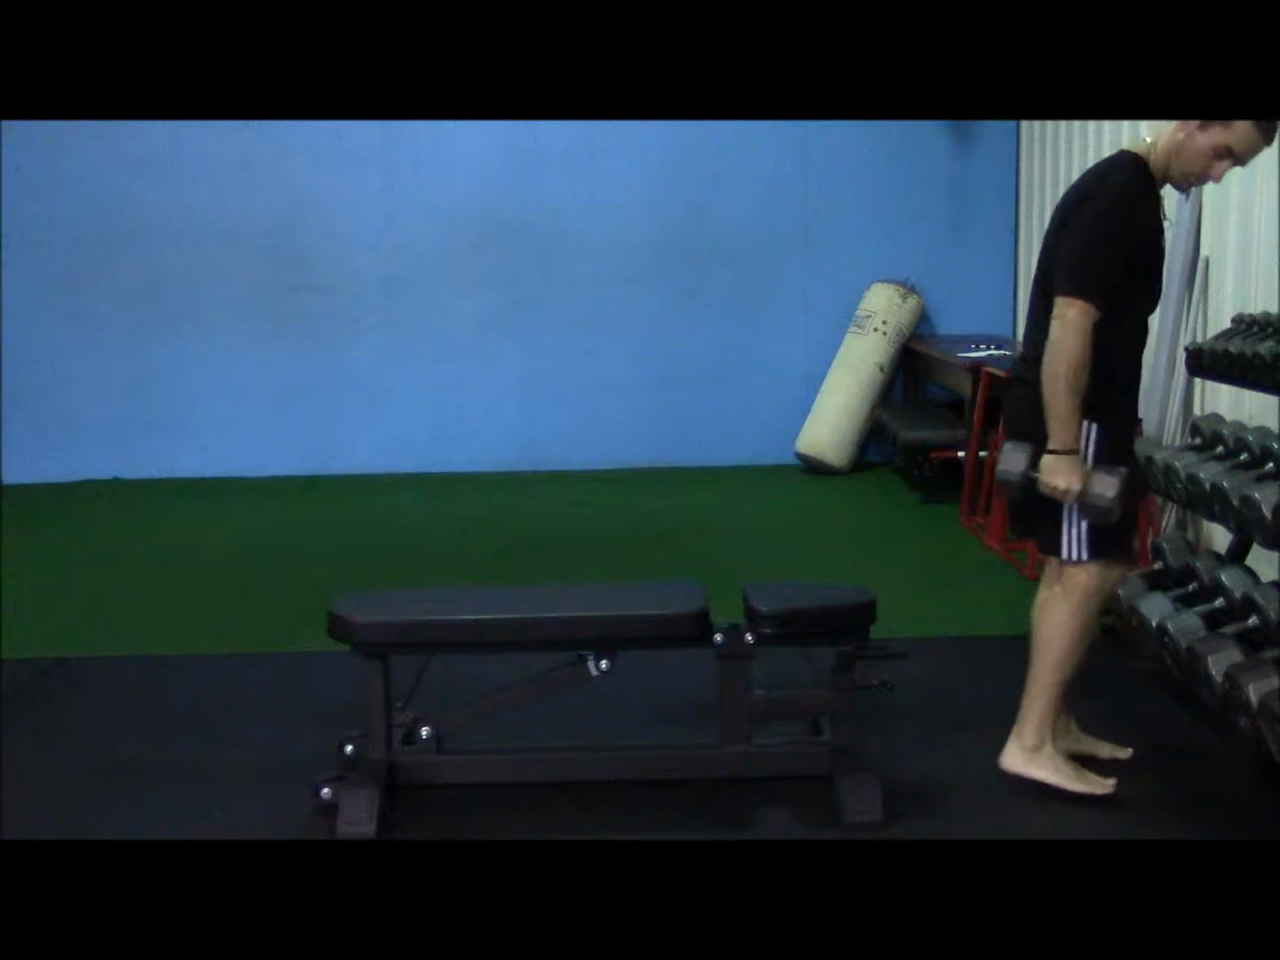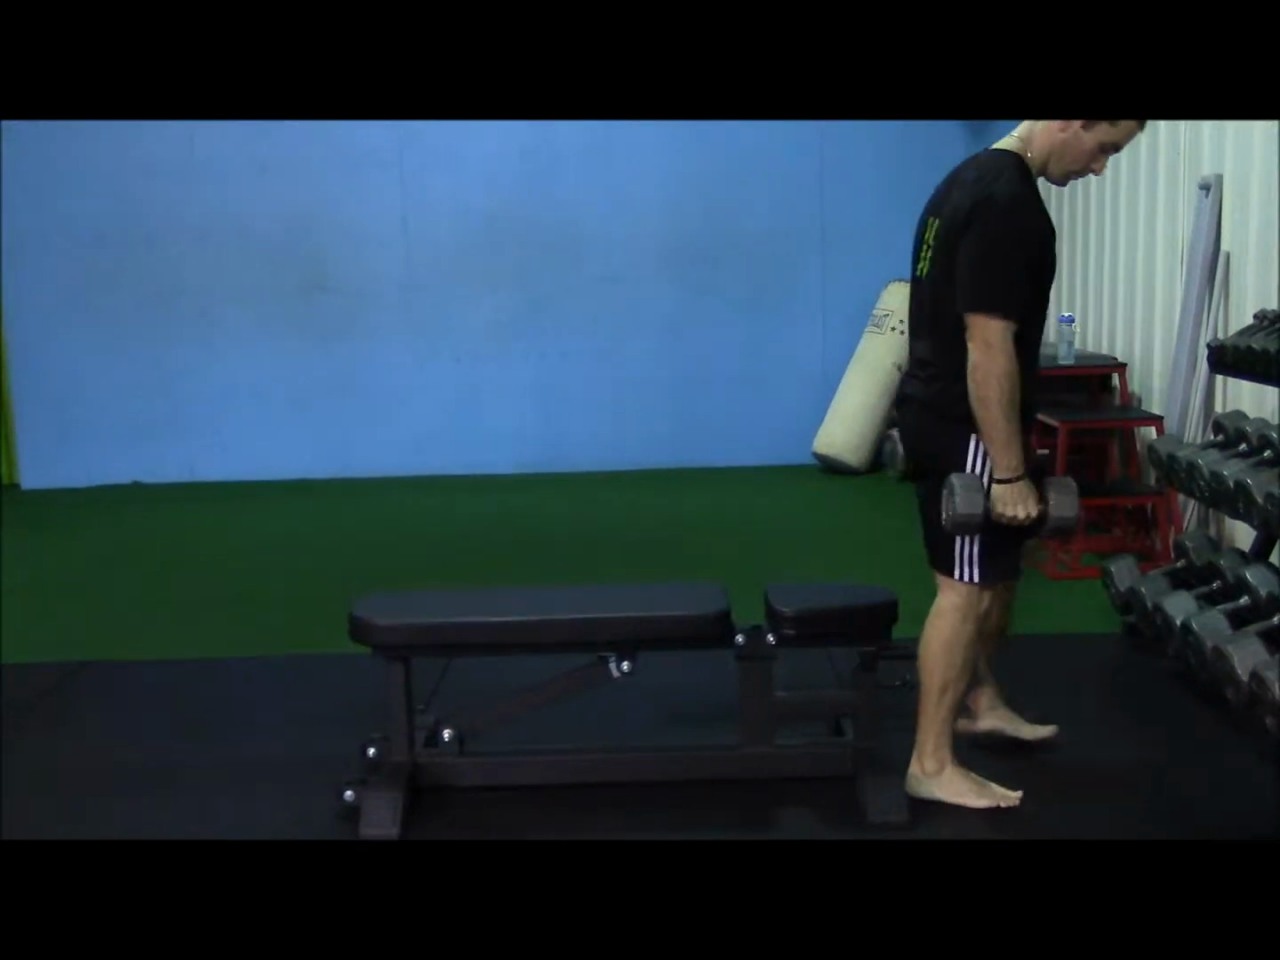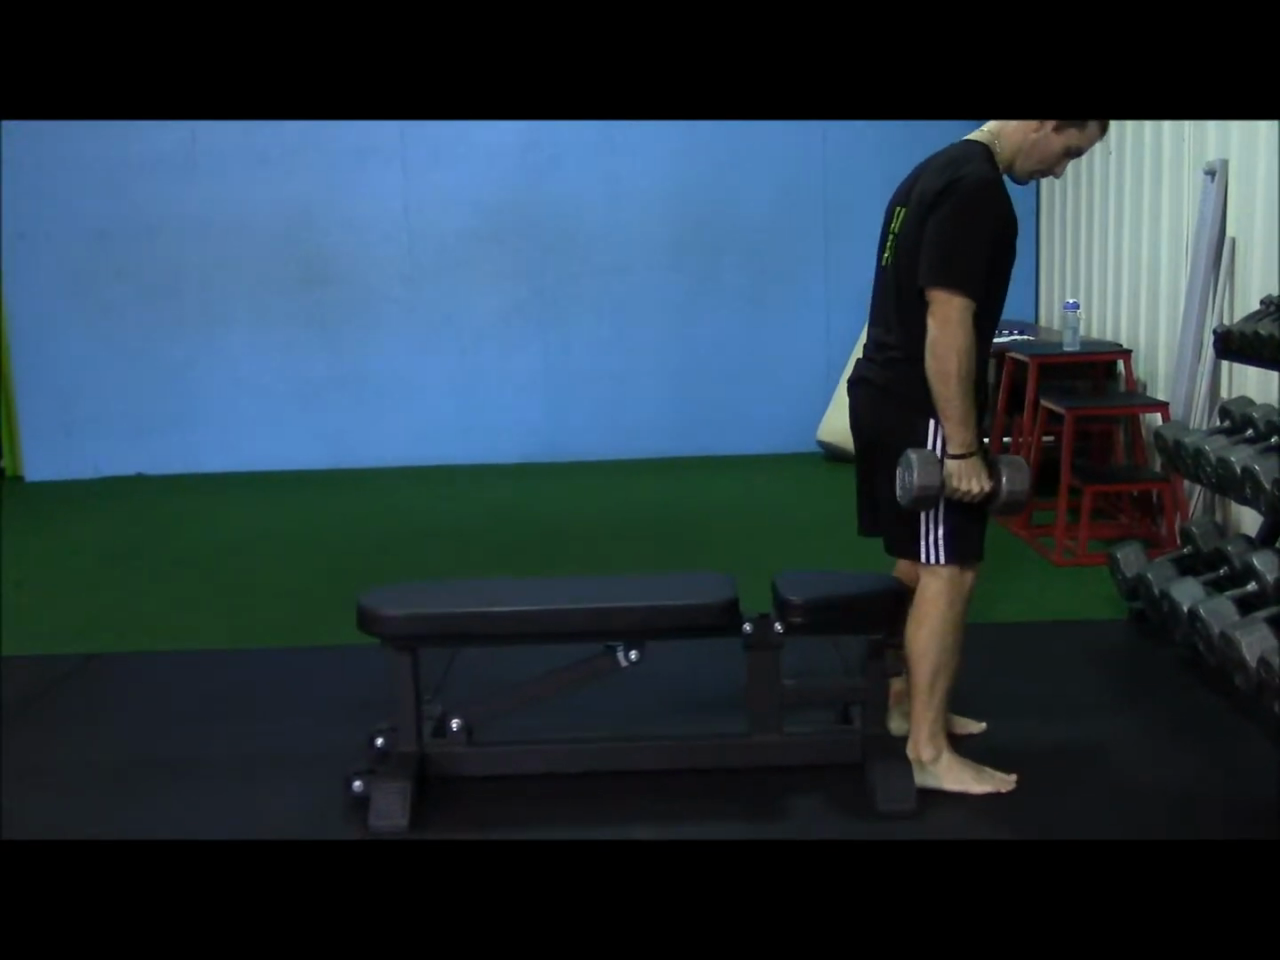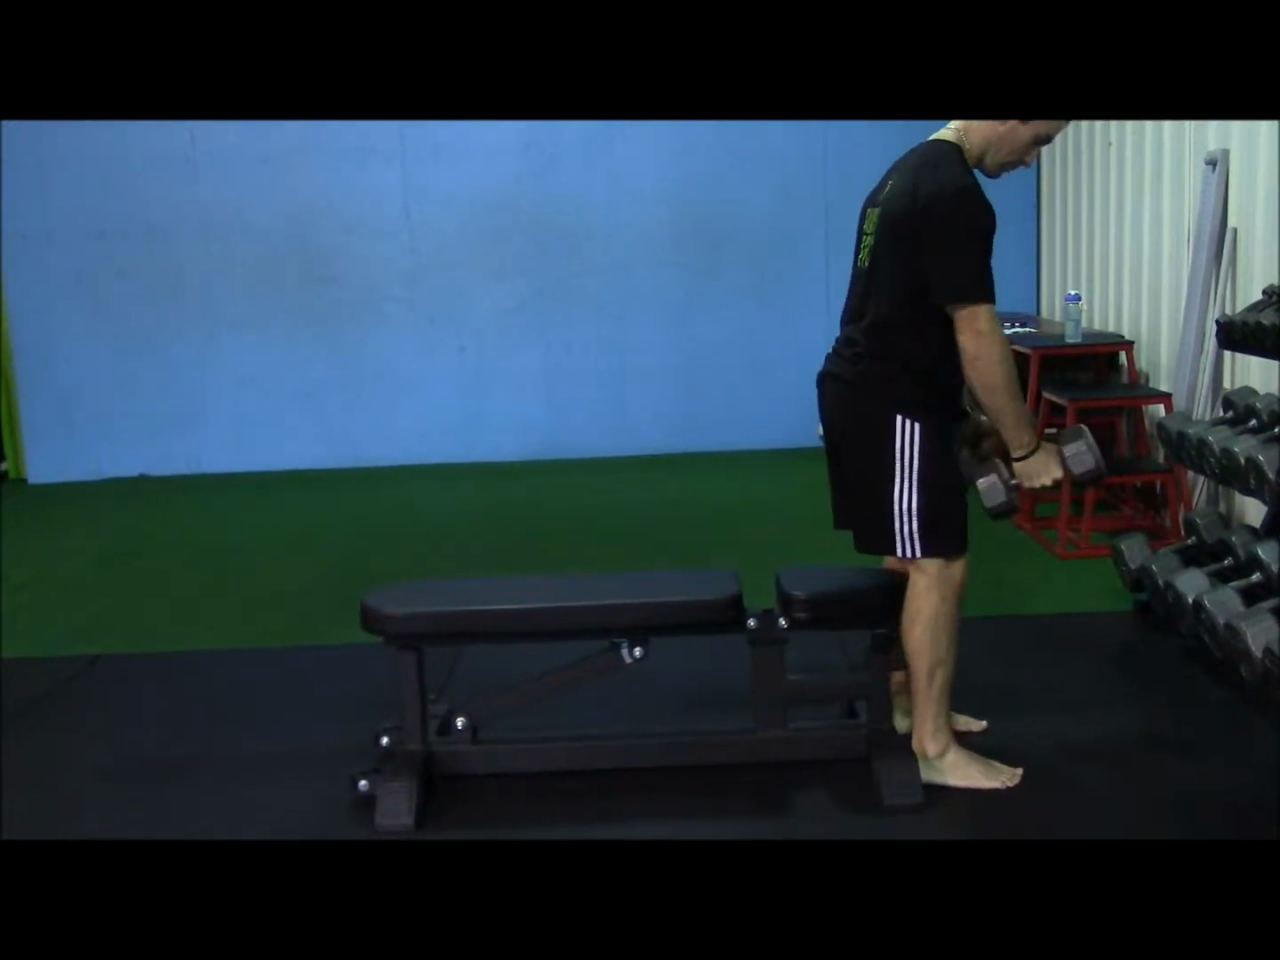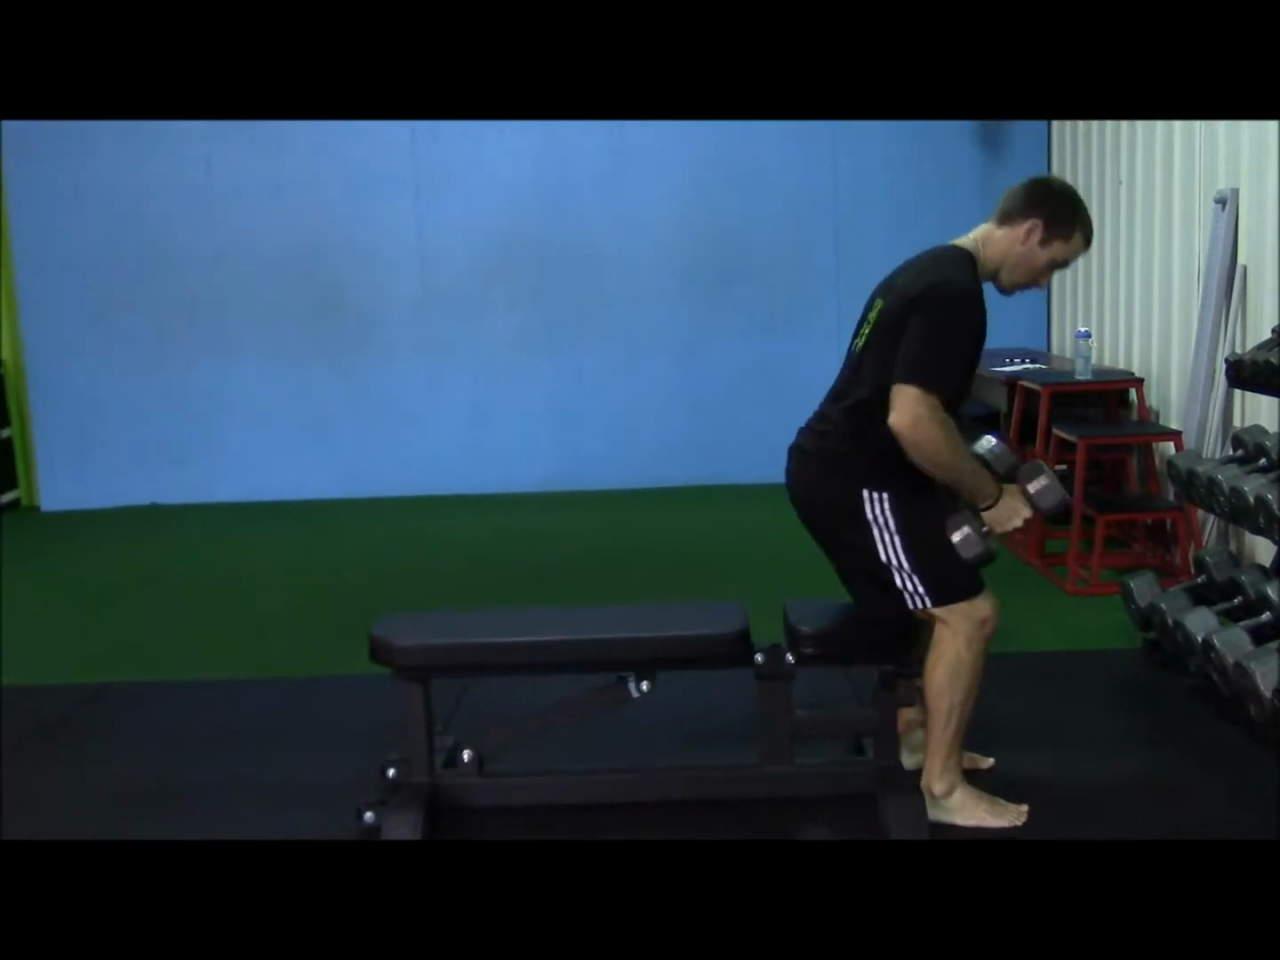
dt=1s
person 1, frame 1
left shoulder: (1126, 188)
right shoulder: (1119, 198)
right elbow: (1070, 326)
right wrist: (1061, 449)
left hip: (1069, 411)
right hip: (1075, 416)
left knee: (1071, 569)
right knee: (1091, 572)
left ankle: (1054, 723)
right ankle: (1030, 742)
person 1, frame 2
left shoulder: (973, 178)
right shoulder: (1010, 204)
right elbow: (988, 347)
right wrist: (1010, 473)
left hip: (934, 409)
right hip: (964, 426)
left knee: (998, 569)
right knee: (969, 589)
left ankle: (977, 700)
right ankle: (931, 764)
person 1, frame 3
left shoulder: (943, 170)
right shoulder: (976, 189)
right elbow: (947, 323)
right wrist: (963, 448)
left hip: (885, 392)
right hip: (918, 408)
left knee: (918, 563)
right knee: (949, 573)
left ankle: (906, 701)
right ankle: (929, 753)
person 1, frame 4
left shoulder: (916, 170)
right shoulder: (954, 194)
right elbow: (977, 337)
right wrist: (1027, 446)
left hip: (862, 389)
right hip: (892, 405)
left knee: (907, 560)
right knee: (939, 567)
left ankle: (904, 697)
right ankle: (934, 748)
person 1, frame 5
left shoulder: (935, 269)
right shoulder: (955, 296)
right elbow: (911, 420)
left wrist: (969, 484)
right wrist: (992, 498)
left hip: (831, 465)
right hip: (850, 480)
left knee: (937, 599)
right knee: (969, 611)
left ankle: (913, 734)
right ankle: (944, 787)
